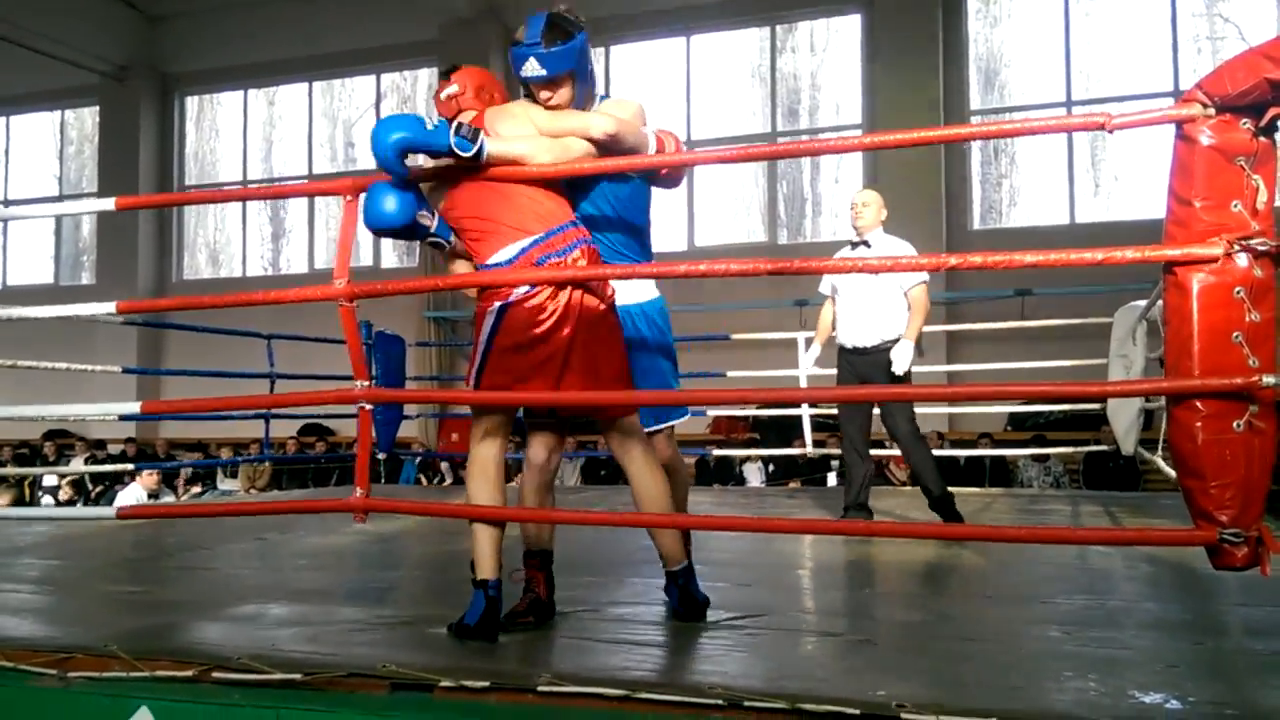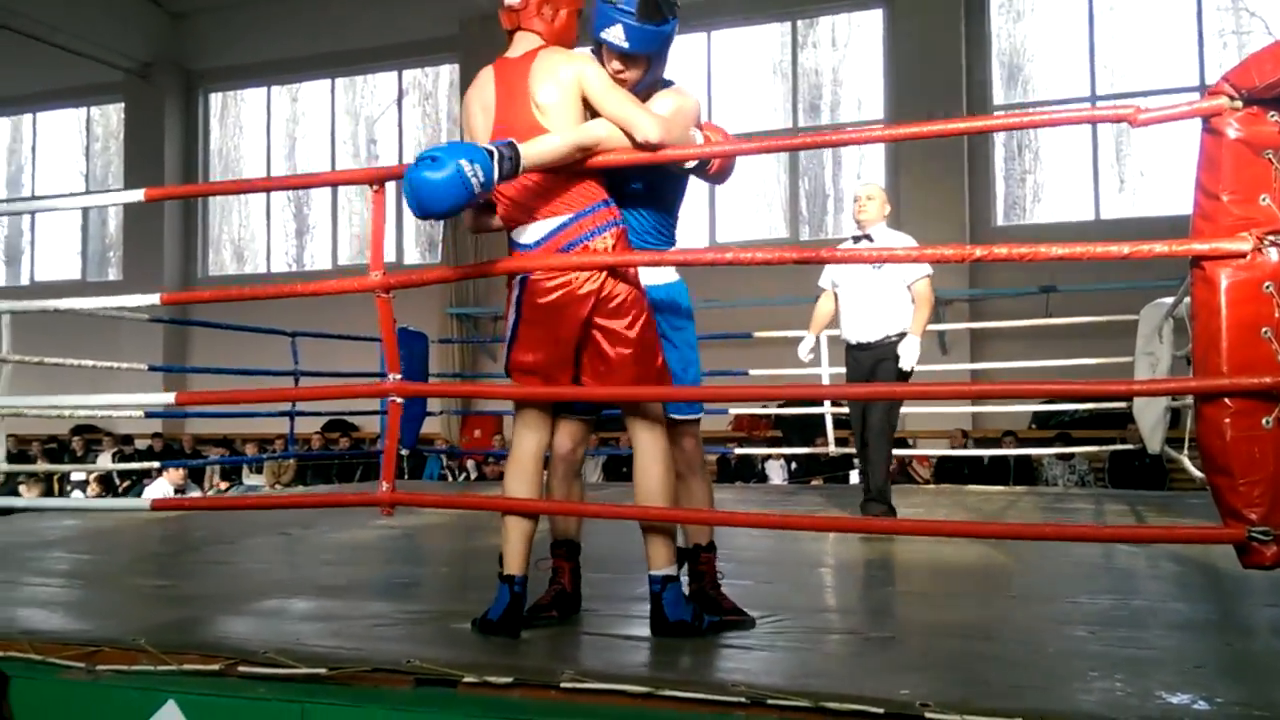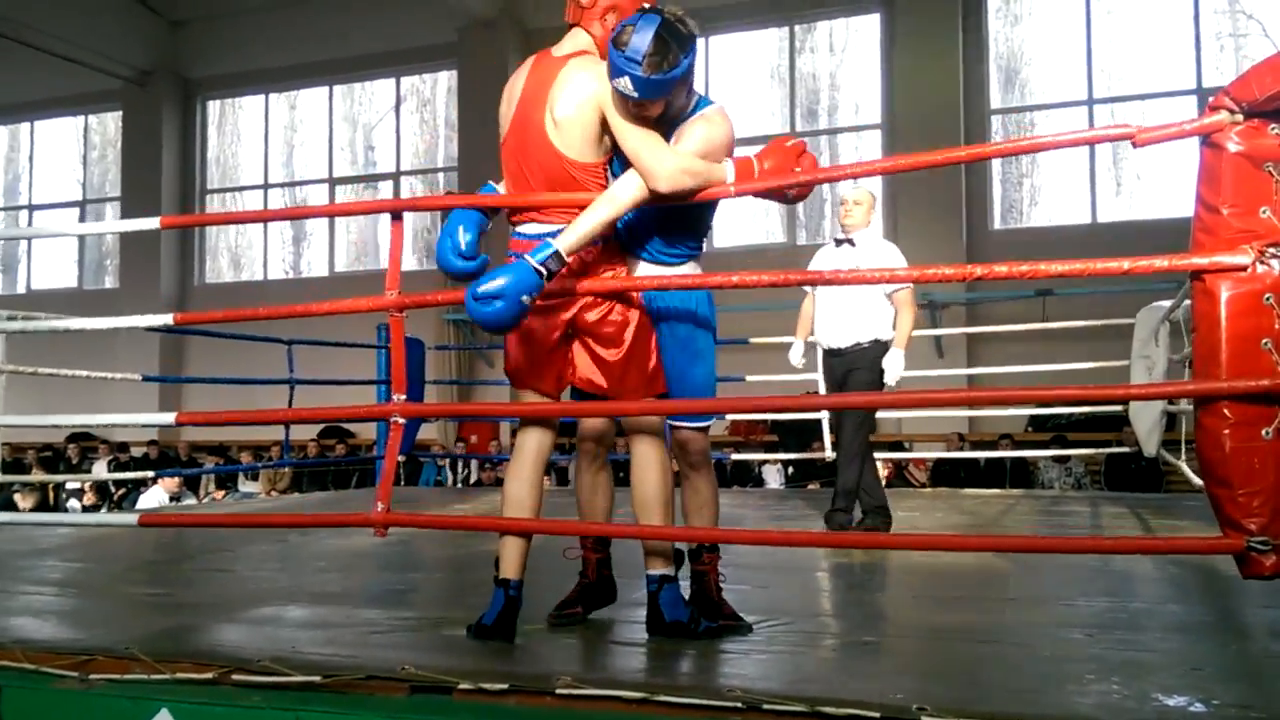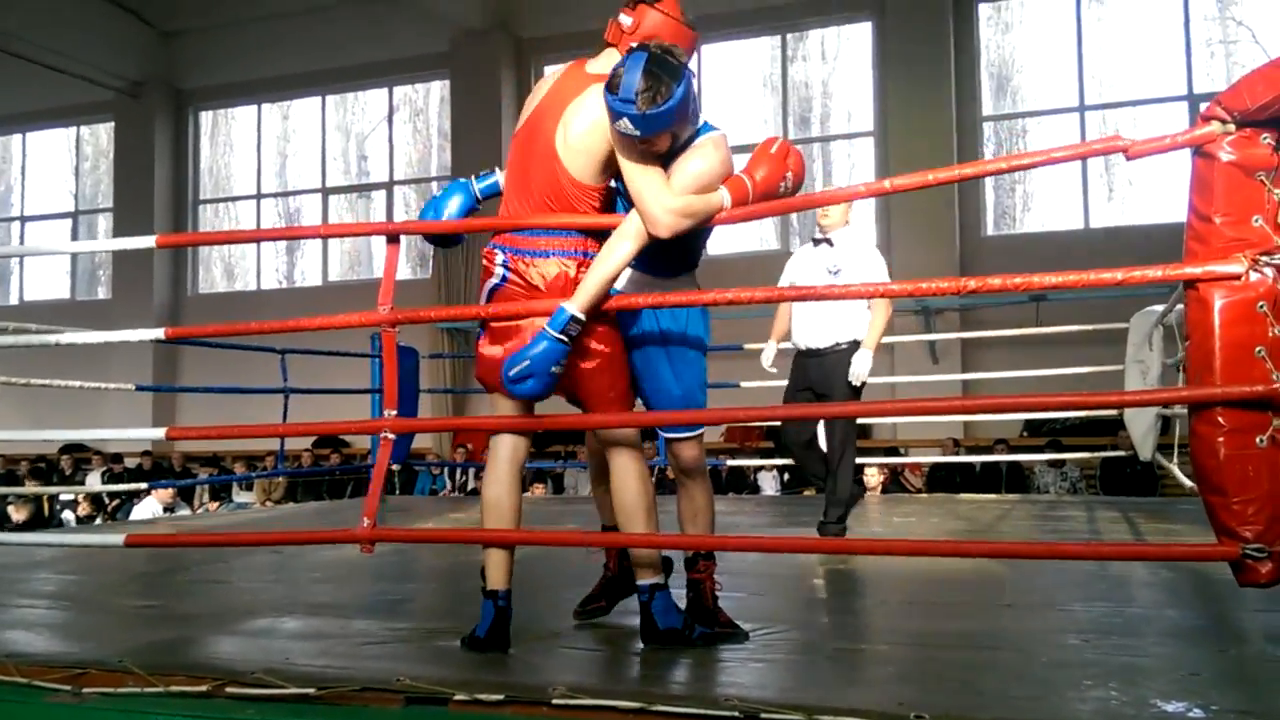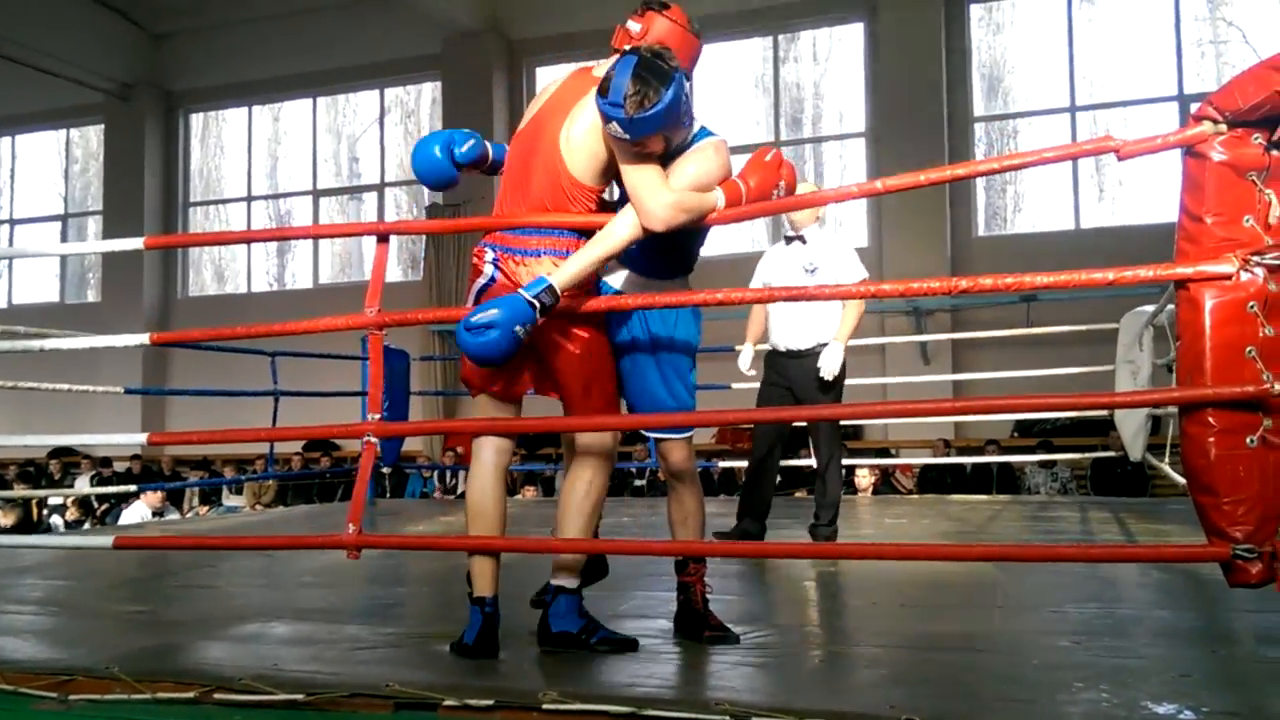
dt=0.3s
person 1, frame 1
right shoulder: (512, 117)
left hip: (512, 293)
right hip: (578, 272)
left knee: (487, 439)
right knee: (627, 434)
left ankle: (485, 599)
right ankle: (681, 581)
person 1, frame 2
left shoulder: (478, 92)
right shoulder: (571, 65)
left elbow: (479, 215)
right elbow: (649, 133)
left hip: (539, 270)
right hip: (605, 255)
left knee: (531, 426)
right knee: (647, 421)
left ankle: (511, 592)
right ankle: (667, 592)
person 1, frame 3
left shoulder: (519, 77)
right shoulder: (601, 78)
right elbow: (666, 175)
right wrist: (754, 171)
left hip: (525, 267)
right hip: (591, 270)
left knee: (534, 432)
right knee: (644, 428)
left ankle: (505, 597)
right ankle: (663, 595)
person 1, frame 4
left shoulder: (551, 82)
right shoulder: (615, 108)
right elbow: (663, 217)
right wrist: (746, 186)
left hip: (507, 273)
right hip: (572, 280)
left knee: (508, 437)
right knee: (621, 440)
left ankle: (494, 609)
right ankle: (656, 603)
person 1, frame 5
left shoulder: (554, 87)
right shoulder: (612, 108)
right elbow: (658, 212)
right wrist: (740, 190)
left hip: (498, 272)
right hip: (559, 283)
left knee: (491, 439)
right knee: (594, 443)
left ankle: (482, 615)
right ankle: (563, 605)
person 2, frame 1
left shoulder: (622, 115)
left elbow: (567, 157)
left hip: (631, 307)
left knee: (659, 448)
right knee: (540, 453)
left ankle: (677, 555)
right ankle: (538, 587)
person 2, frame 2
left shoulder: (678, 106)
left hip: (652, 293)
left knee: (683, 441)
right knee: (566, 443)
left ankle: (704, 583)
right ankle: (565, 581)
person 2, frame 3
left shoulder: (709, 126)
right shoulder: (623, 106)
left elbow: (633, 192)
left hip: (677, 294)
left knee: (693, 443)
right knee: (593, 432)
left ankle: (706, 587)
right ankle: (596, 571)
person 2, frame 4
left shoulder: (708, 153)
right shoulder: (628, 131)
left elbow: (643, 230)
left hip: (667, 311)
right hip: (607, 299)
left knee: (686, 454)
right knee: (600, 441)
left ankle: (702, 594)
right ankle: (617, 564)
person 2, frame 5
left shoulder: (705, 156)
left elbow: (630, 226)
left hip: (660, 312)
right hip: (600, 294)
left knee: (677, 456)
left ankle: (693, 602)
person 3, frame 1
left shoulder: (899, 251)
right shoulder: (840, 258)
left elbow: (919, 302)
right elbow: (830, 305)
left wrist: (907, 343)
right wrist: (817, 343)
left hip: (888, 356)
right hip: (850, 357)
left knee: (904, 431)
right knee: (852, 435)
left ankle: (942, 503)
right ankle: (856, 509)
person 3, frame 2
left shoulder: (902, 245)
right shoulder: (841, 252)
left elbow: (924, 296)
right elbow: (828, 299)
left wrist: (913, 337)
right wrist: (812, 335)
left hip: (891, 350)
right hip: (855, 352)
left knee: (879, 426)
right knee: (861, 432)
left ankle: (877, 503)
right ankle: (877, 507)
person 3, frame 3
left shoulder: (883, 252)
right shoulder: (823, 255)
left elbow: (905, 304)
right elbow: (810, 300)
left wrist: (897, 350)
right wrist: (800, 340)
left hip: (867, 355)
right hip: (832, 357)
left knee: (852, 435)
right knee: (850, 437)
left ankle: (841, 513)
right ankle: (876, 513)
person 3, frame 4
left shoulder: (862, 251)
right shoulder: (801, 255)
left elbow: (882, 305)
right elbow: (787, 302)
left wrist: (867, 350)
right wrist: (773, 342)
left hip: (843, 357)
right hip: (805, 359)
left knee: (839, 441)
right knee: (794, 435)
left ankle: (834, 520)
right ankle: (846, 492)
person 3, frame 5
left shoulder: (836, 249)
right shoulder: (773, 256)
left elbow: (856, 300)
right elbow: (760, 304)
left wrist: (837, 344)
right wrist: (748, 345)
left hip: (819, 359)
right hip: (779, 361)
left knee: (825, 444)
right knee: (764, 441)
left ankle: (825, 523)
right ankle: (750, 524)
